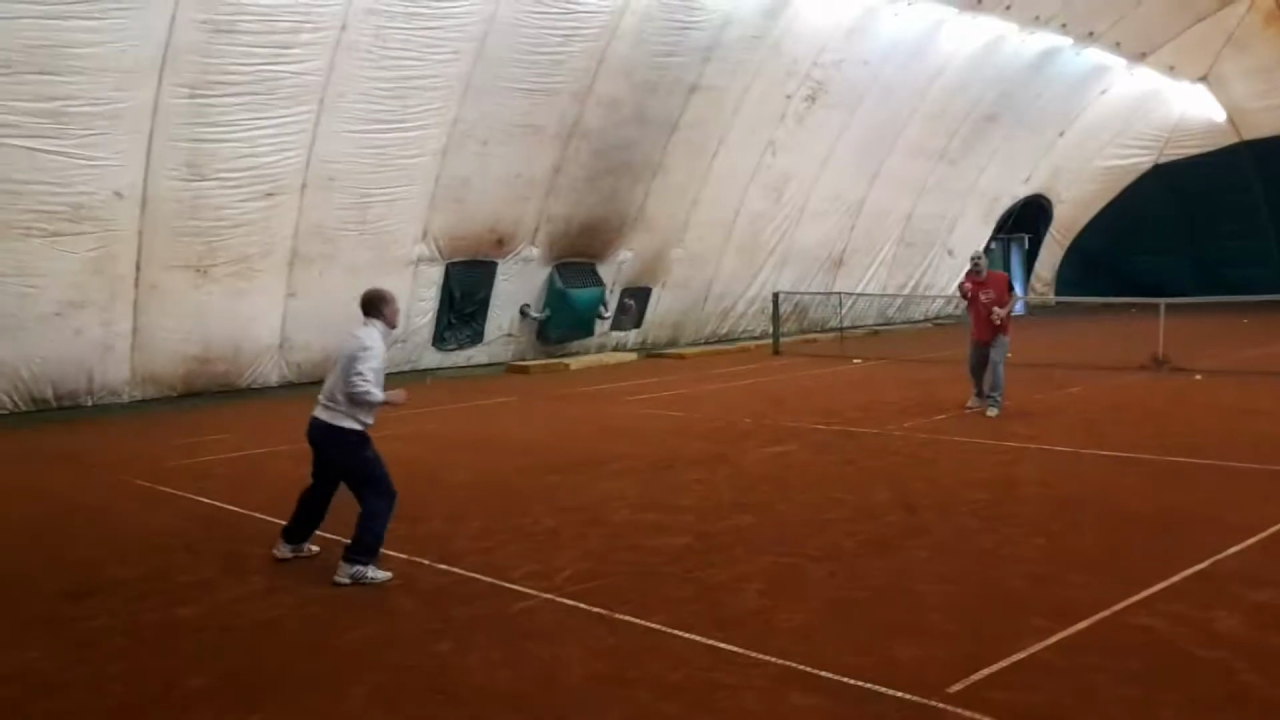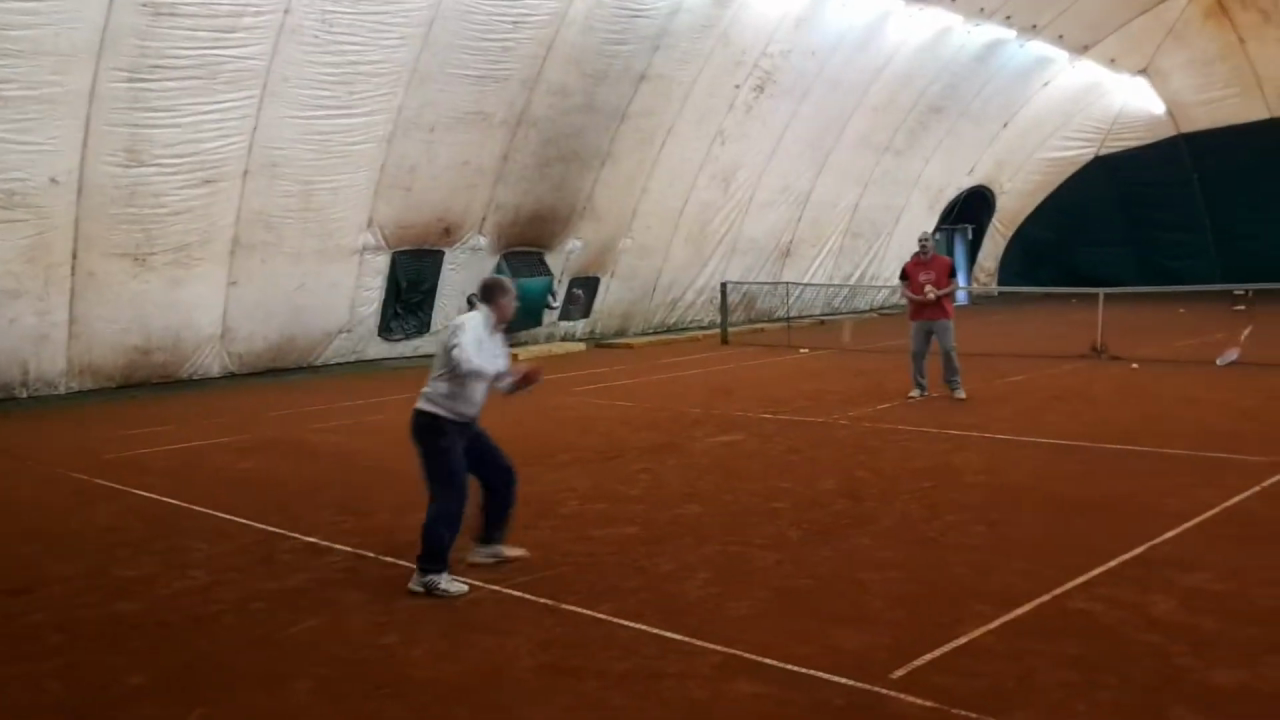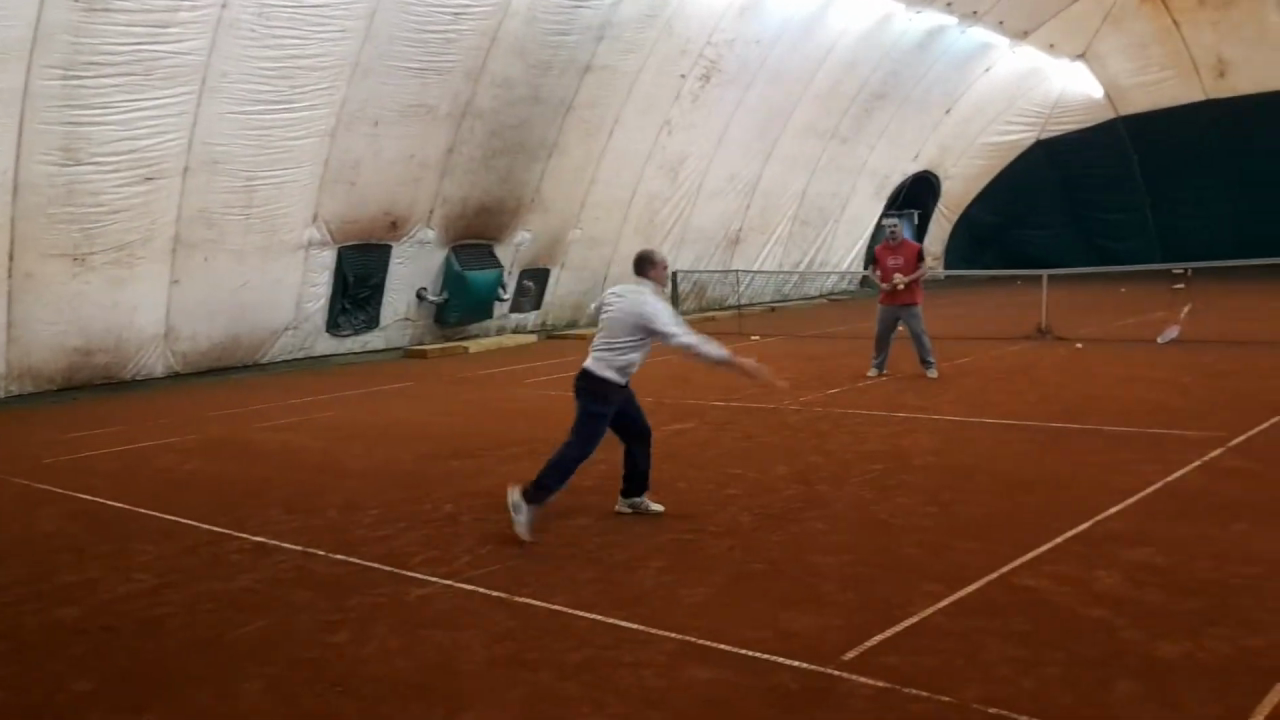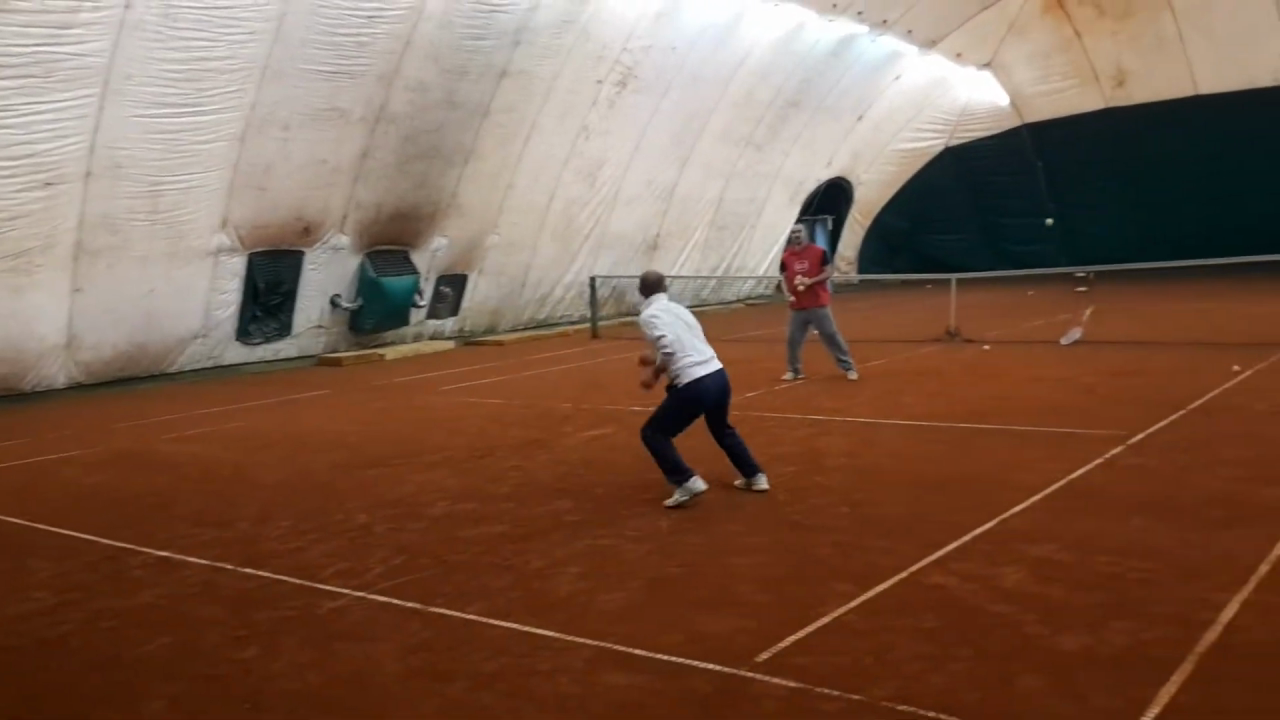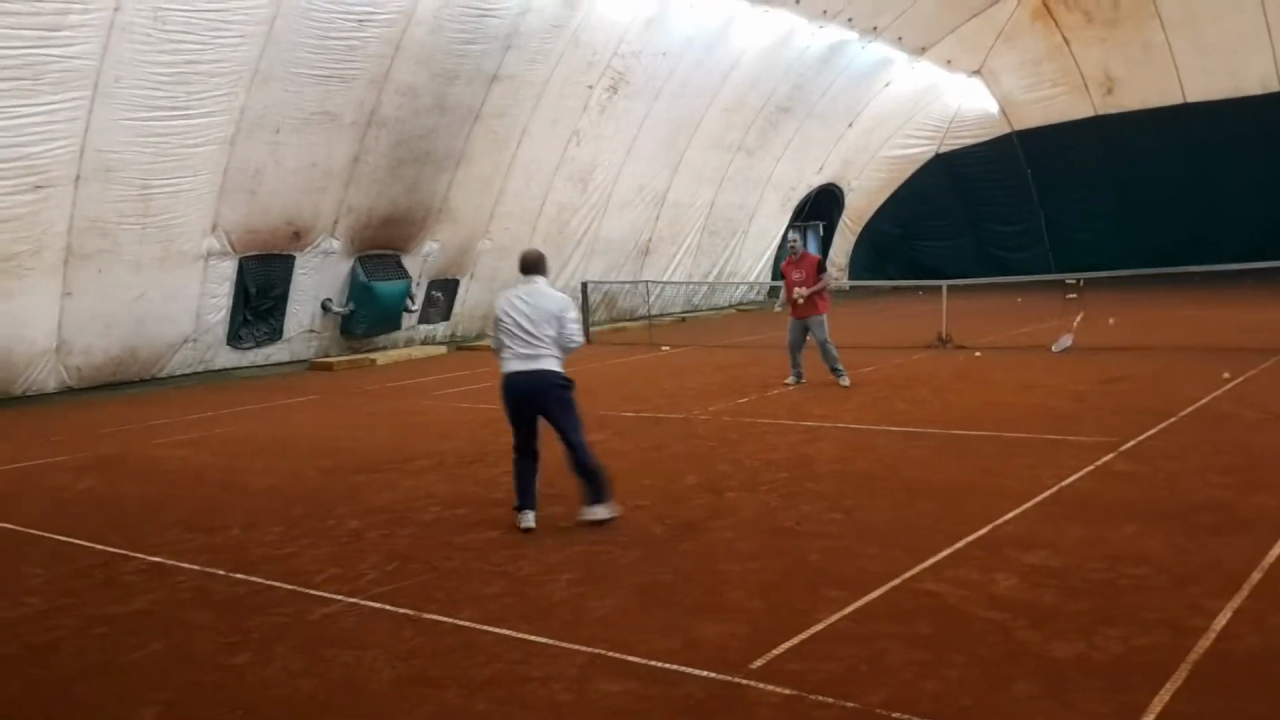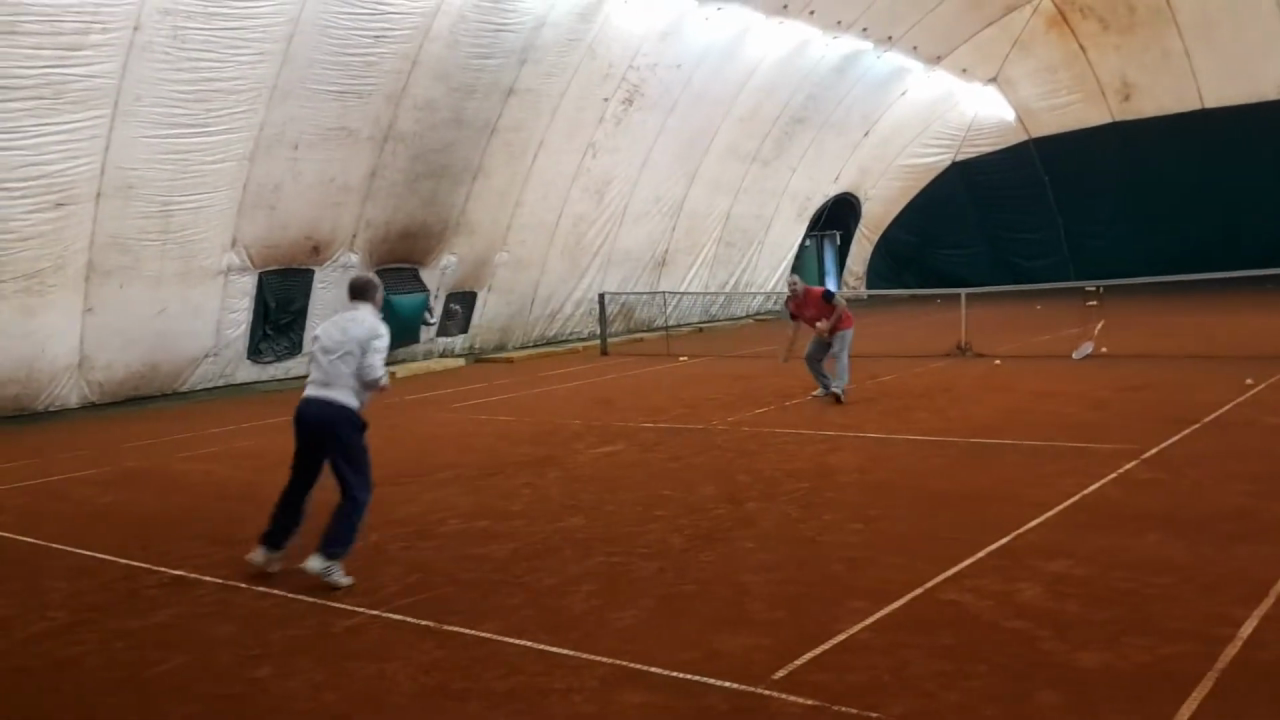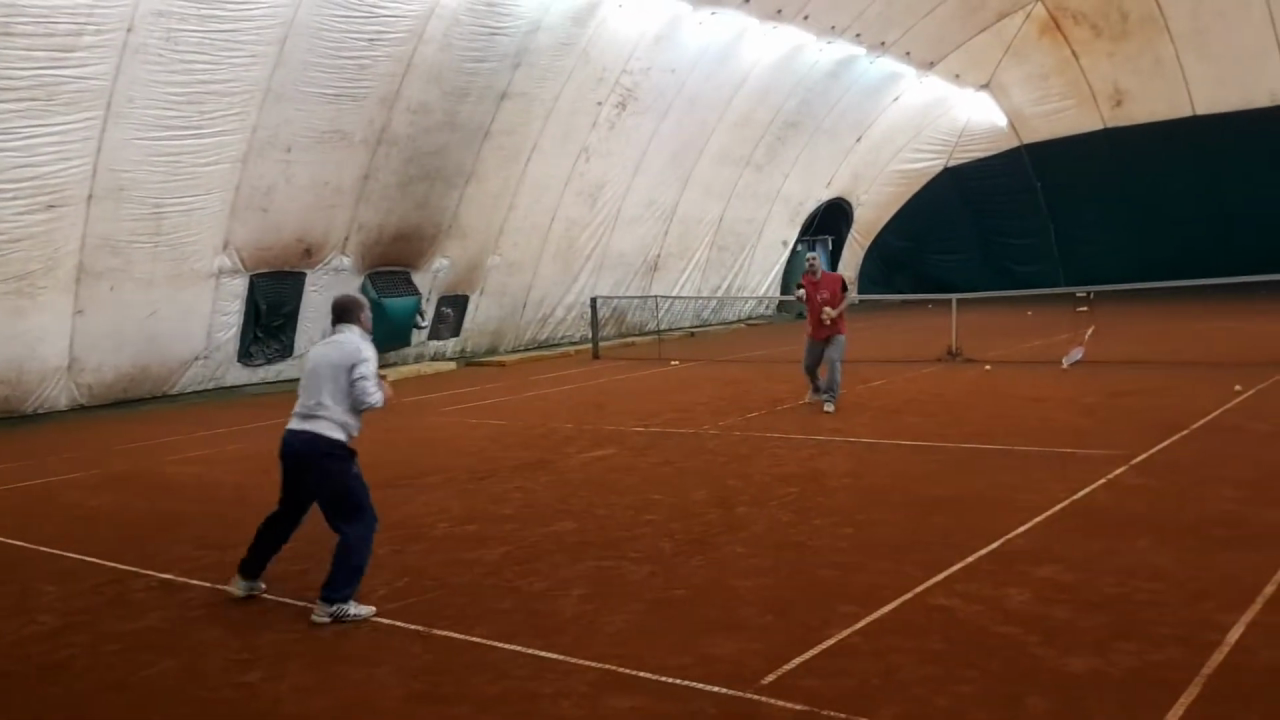
dt=0.7s
person 1, frame 1
left shoulder: (358, 338)
right shoulder: (373, 344)
right elbow: (359, 388)
left wrist: (380, 395)
right wrist: (387, 398)
left hip: (321, 424)
right hip: (343, 432)
left knee: (322, 487)
right knee: (380, 494)
left ankle: (290, 542)
right ankle: (356, 565)
person 1, frame 2
left shoulder: (495, 338)
right shoulder: (469, 325)
left elbow: (501, 382)
right elbow: (464, 364)
left wrist: (519, 379)
right wrist: (506, 368)
left hip: (463, 422)
right hip: (435, 421)
left knee: (501, 476)
right knee: (450, 495)
left ankle: (488, 545)
right ankle: (429, 574)
person 1, frame 3
left shoulder: (614, 294)
right shoulder: (650, 306)
right elbow: (686, 340)
right wrist: (735, 362)
left hip: (611, 383)
right hip: (599, 386)
left knee: (640, 435)
right knee: (579, 448)
left ankle: (633, 497)
right ankle: (527, 500)
person 1, frame 4
left shoulder: (649, 315)
right shoulder: (679, 310)
left elbow: (668, 347)
left wrist: (656, 372)
right wrist: (659, 364)
left hip: (694, 387)
right hip: (719, 377)
left knee: (653, 434)
right knee: (722, 430)
left ankle: (687, 482)
right ankle: (755, 476)
person 1, frame 5
left shoulder: (503, 301)
right shoulder: (559, 300)
left elbow: (497, 345)
right elbow: (573, 341)
left hip: (513, 381)
right hip: (548, 379)
left knee: (525, 451)
right knee: (575, 442)
left ankle: (526, 511)
right ankle: (597, 503)
person 1, frame 6
left shoulder: (328, 325)
right shoulder: (377, 328)
right elbow: (372, 375)
right wrist: (385, 382)
left hip: (308, 407)
right hip: (340, 415)
left knee: (300, 482)
right knee: (356, 490)
left ankle: (267, 549)
right ankle: (326, 559)
person 1, frame 7
left shoulder: (317, 350)
right shoulder: (361, 349)
right elbow: (365, 401)
left wrist: (371, 393)
right wrist: (382, 395)
left hip: (293, 439)
right hip: (325, 446)
left knee: (287, 514)
right knee: (359, 522)
left ankle: (246, 578)
right ankle: (334, 603)
